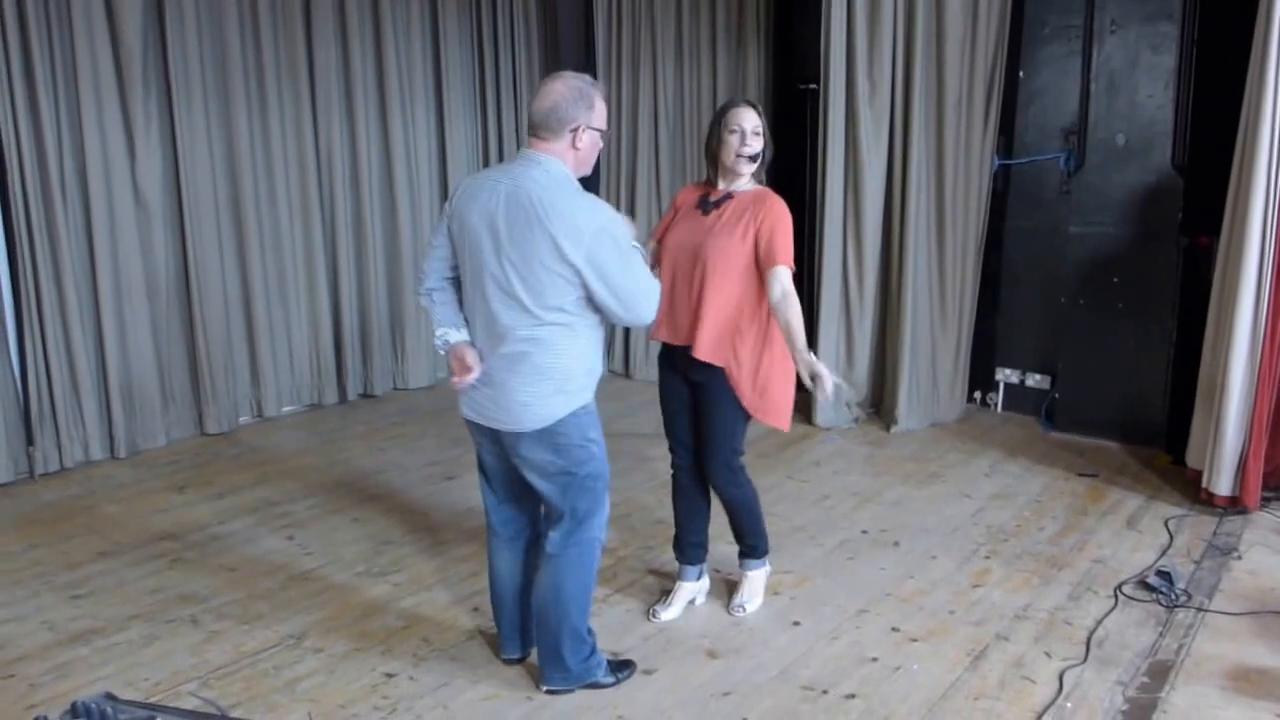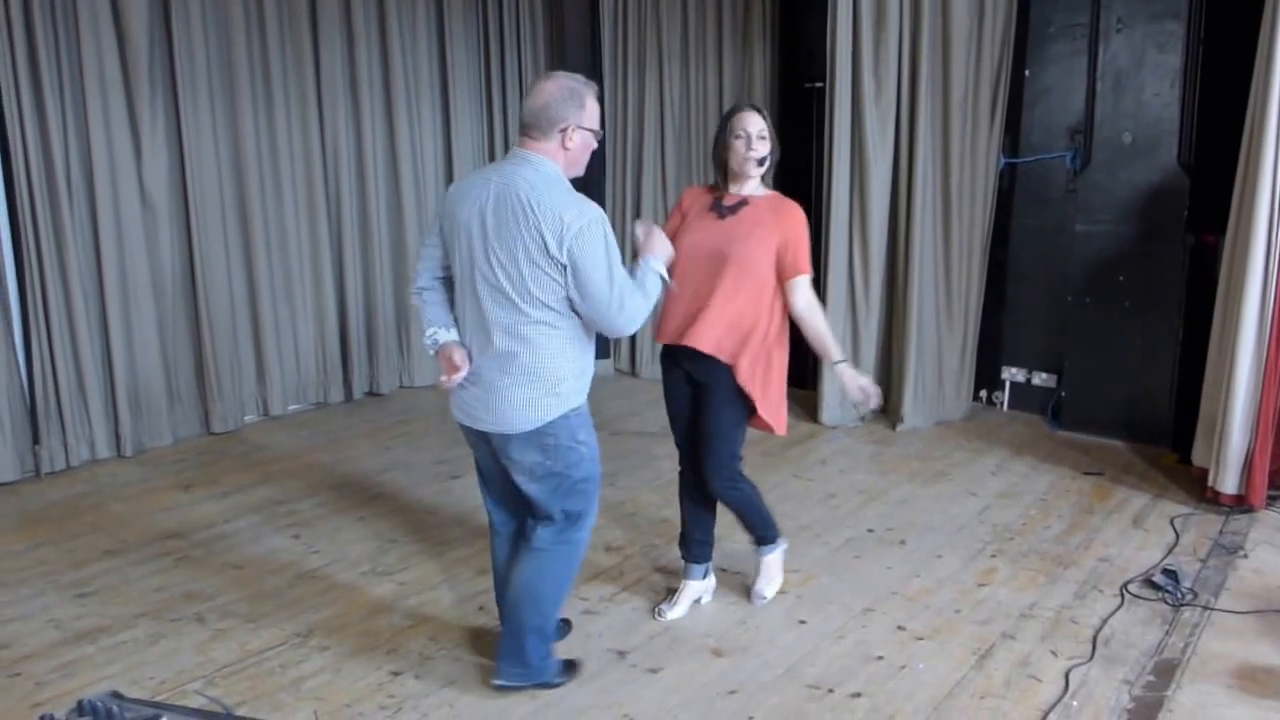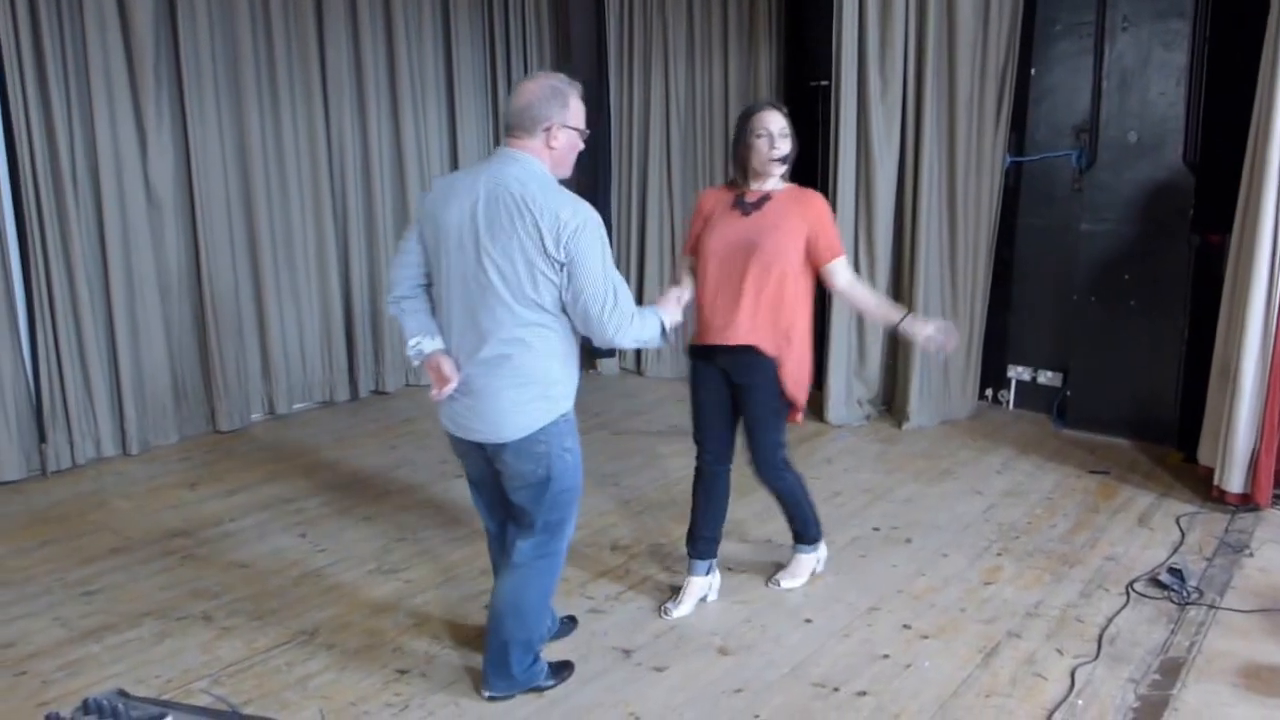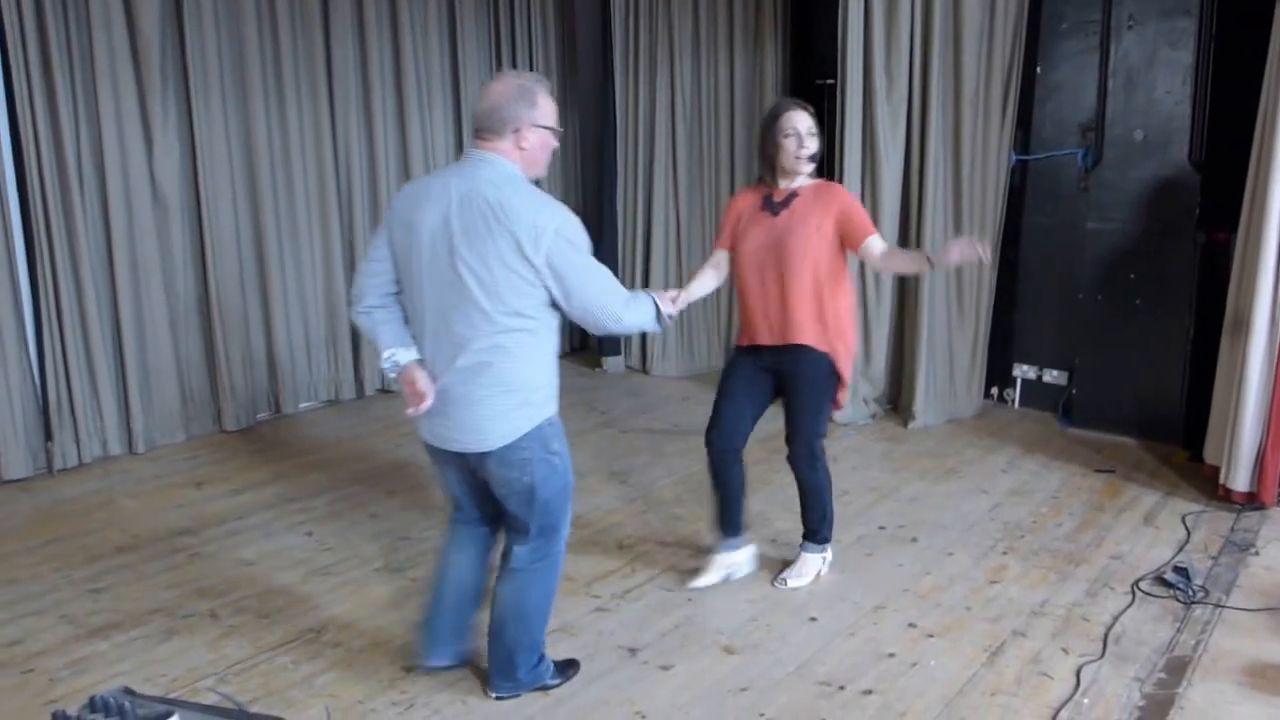
dt=0.2s
person 1, frame 1
left shoulder: (472, 192)
right shoulder: (587, 215)
left elbow: (436, 281)
right elbow: (638, 308)
left wrist: (456, 340)
right wrist: (627, 246)
left hip: (483, 400)
right hip: (552, 406)
left knee: (510, 520)
right knee: (577, 525)
left ankle: (516, 635)
right ankle: (569, 661)
person 1, frame 2
left shoulder: (464, 192)
right shoulder: (573, 214)
left elbow: (429, 280)
right elbow: (617, 318)
left wrist: (446, 340)
right wrist: (653, 263)
left hip: (474, 400)
right hip: (542, 407)
left knee: (512, 521)
right knee: (563, 524)
left ankle: (525, 623)
right ankle: (523, 659)
person 1, frame 3
left shoulder: (443, 193)
right shoulder: (566, 214)
left elbow: (403, 289)
right elbow: (606, 324)
left wrist: (431, 351)
right wrist: (661, 318)
left hip: (462, 408)
right hip: (531, 411)
left knee: (502, 523)
right knee: (540, 536)
left ankle: (526, 623)
right ankle: (511, 669)
person 1, frame 4
left shoulder: (412, 198)
right shoulder: (542, 218)
left elbow: (371, 300)
right elbow: (602, 308)
left wrist: (406, 364)
right wrist: (655, 306)
left hip: (440, 416)
right hip: (515, 419)
left knee: (471, 525)
right knee: (538, 540)
left ankle: (441, 642)
right ankle: (517, 669)
person 2, frame 1
left shoulder: (769, 209)
right shoulder: (686, 200)
left elbow: (780, 290)
right elbow: (653, 264)
left wrist: (804, 356)
left hip: (730, 360)
right hip: (676, 354)
left knee: (722, 469)
right knee: (685, 466)
left ankle: (755, 565)
right ankle: (690, 575)
person 2, frame 2
left shoulder: (785, 215)
right shoulder: (691, 203)
left elbow: (801, 299)
right elbow: (661, 270)
left wrist: (839, 363)
left hip: (734, 359)
right hip: (679, 353)
left knee: (718, 470)
right knee: (691, 466)
left ankle: (769, 548)
right ankle: (697, 574)
person 2, frame 3
left shoulder: (807, 205)
right shoulder: (711, 202)
left elbow: (844, 280)
right elbow: (692, 273)
left wrist: (904, 321)
left hip: (767, 353)
right hip: (711, 352)
left knee: (767, 459)
right knee: (709, 460)
left ankle: (810, 546)
right ankle: (700, 573)
person 2, frame 4
left shoulder: (836, 199)
right shoulder: (744, 204)
left elbow: (880, 256)
right elbow: (719, 267)
left wrist: (933, 258)
right wrist: (676, 299)
left hip: (813, 346)
right hip: (756, 346)
left knee: (803, 451)
right knee: (721, 439)
left ankle: (816, 549)
right ankle: (733, 547)
